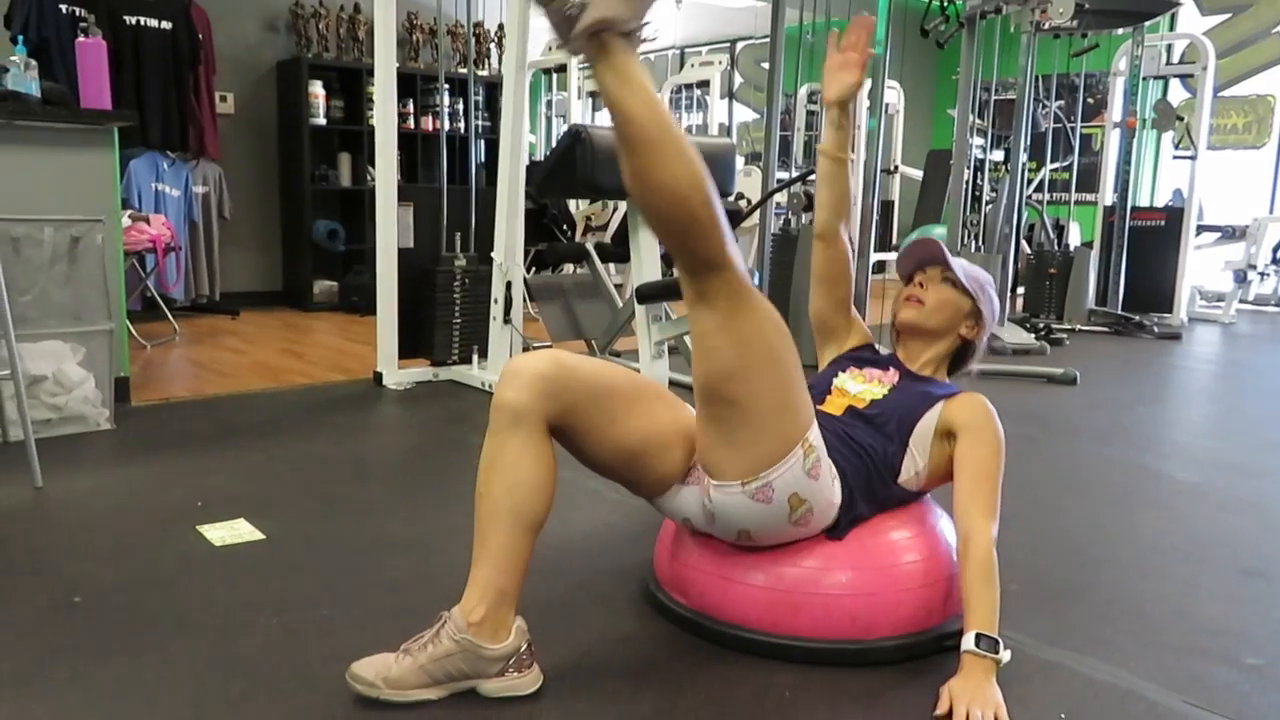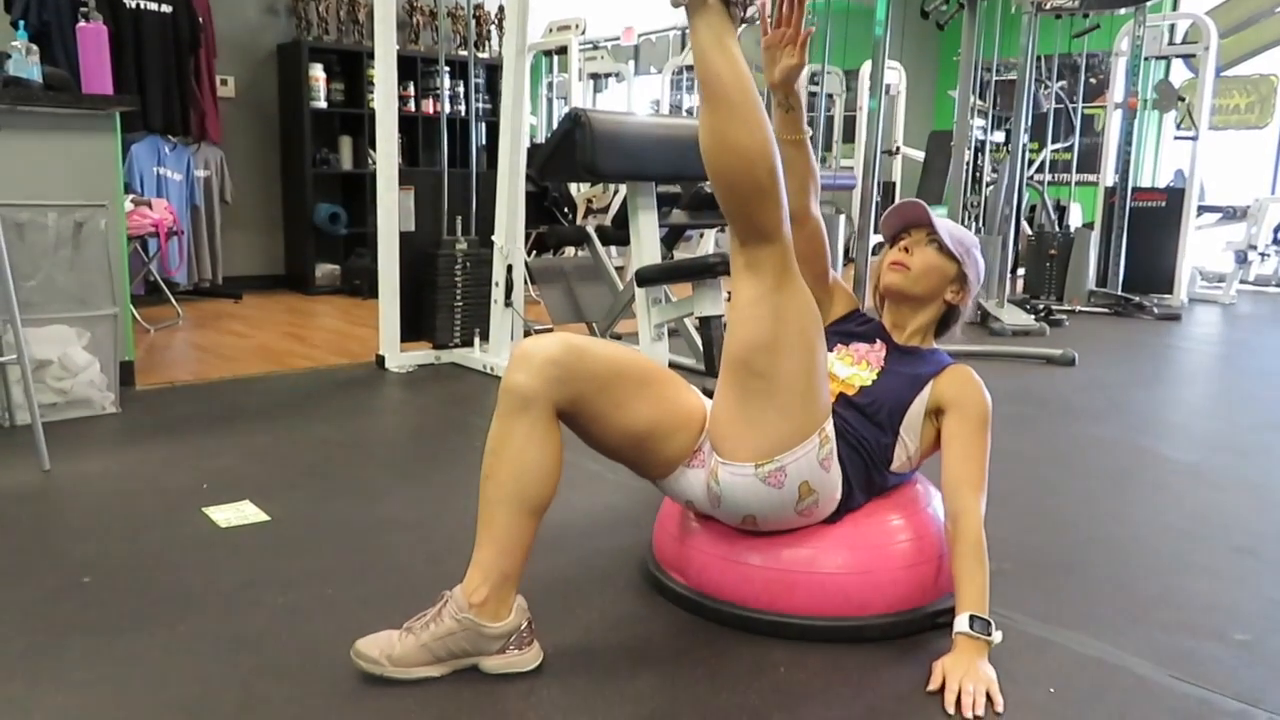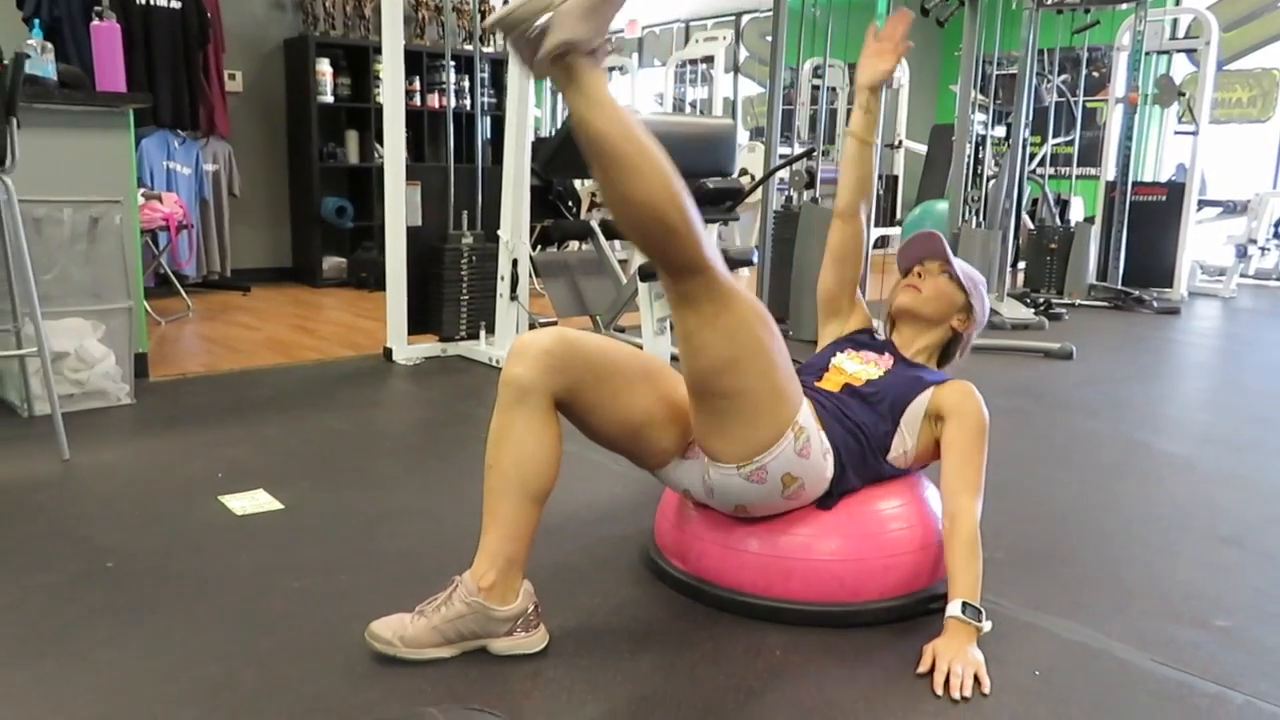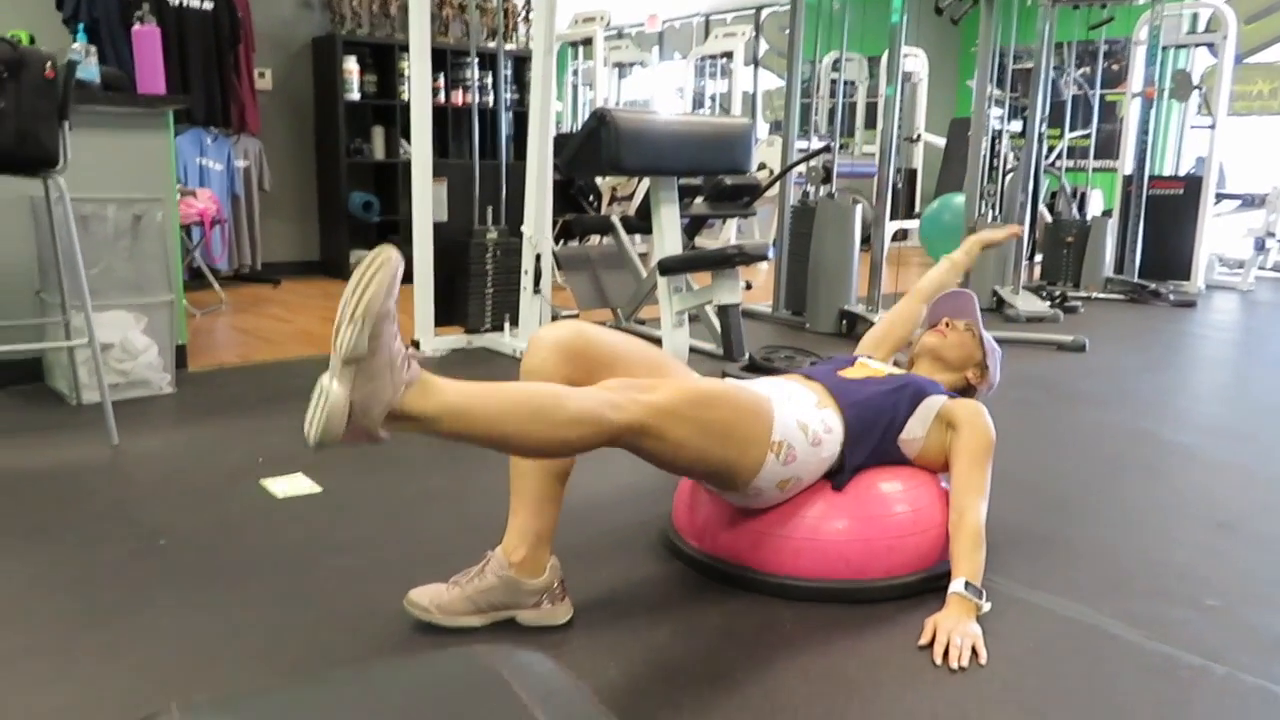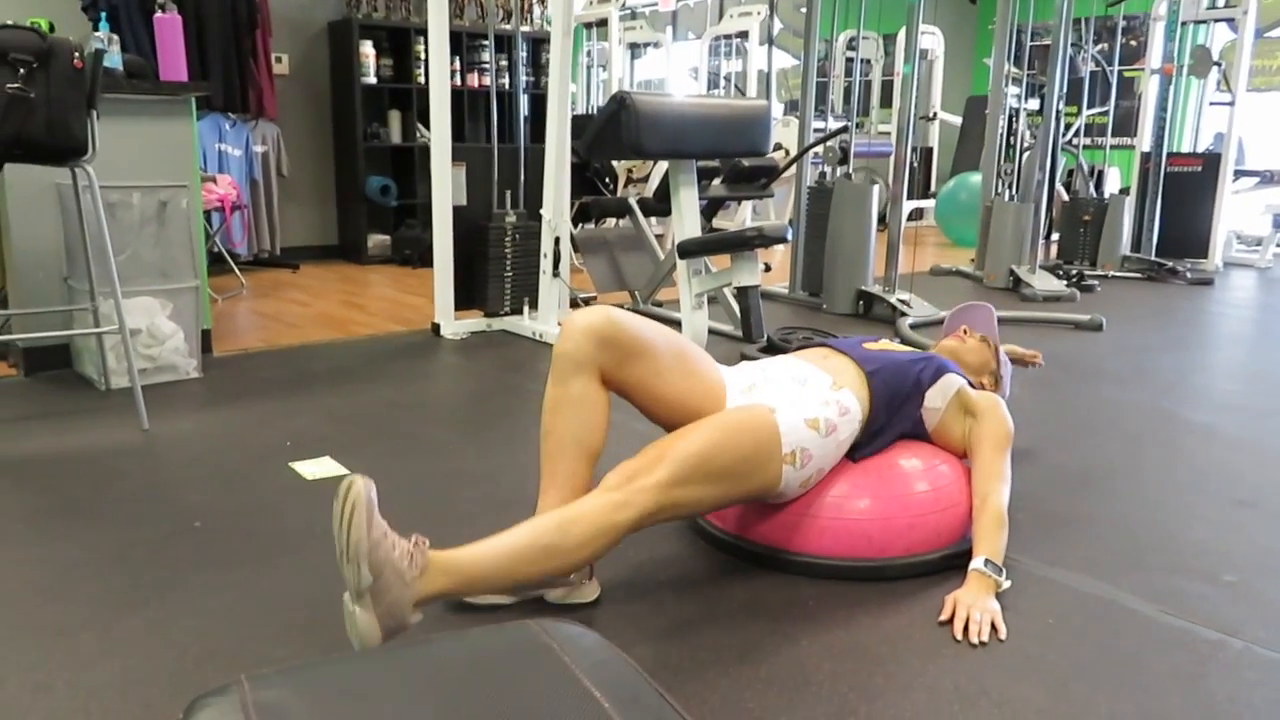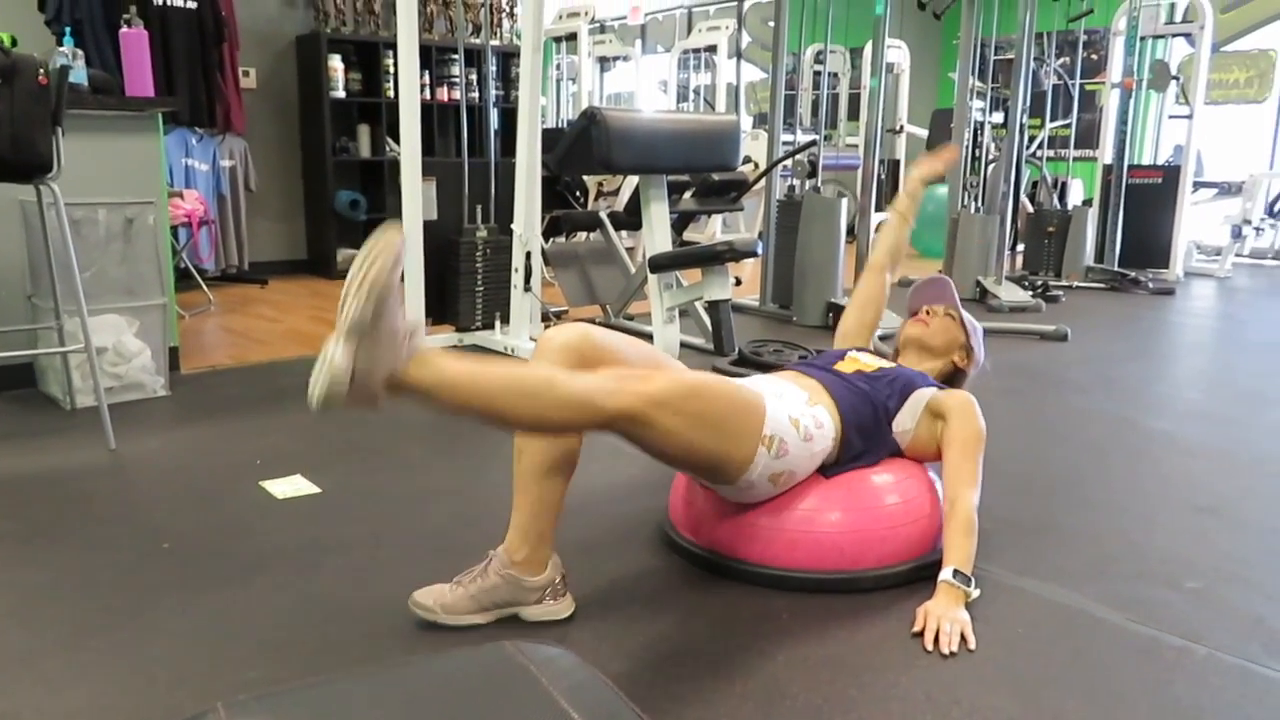
dt=0.5s
person 1, frame 1
left shoulder: (964, 414)
right shoulder: (852, 351)
left elbow: (978, 532)
right elbow: (831, 235)
right wrist: (838, 113)
left hip: (786, 489)
right hip: (720, 479)
left knee: (708, 260)
right knee: (530, 381)
left ankle: (610, 44)
right ankle: (487, 637)
person 1, frame 2
left shoulder: (953, 386)
right shoulder: (841, 315)
left elbow: (965, 513)
right elbow: (805, 212)
left wrist: (972, 644)
right wrist: (786, 95)
left hip: (785, 478)
right hip: (718, 458)
left knee: (761, 235)
right knee: (539, 365)
right ankle: (489, 615)
person 1, frame 3
left shoulder: (953, 400)
right shoulder: (851, 337)
left elbow: (963, 511)
right elbow: (847, 218)
left wrist: (961, 627)
right wrist: (866, 96)
left hip: (784, 458)
right hip: (713, 449)
left knee: (688, 259)
right knee: (537, 356)
left ankle: (576, 64)
right ankle: (496, 600)
person 1, frame 4
left shoulder: (960, 415)
right shoulder: (876, 370)
left elbow: (971, 508)
right elbow: (914, 301)
left wrist: (962, 599)
right wrist: (966, 253)
left hip: (795, 432)
right hip: (738, 407)
left knee: (615, 407)
right knee: (560, 344)
left ankle: (398, 391)
right ankle: (524, 572)
person 1, frame 5
left shoulder: (978, 406)
right shoulder: (912, 363)
left elbow: (992, 492)
left wrist: (983, 577)
right wrist: (985, 339)
left hip: (814, 414)
right hip: (751, 382)
left knee: (632, 491)
right knee: (589, 332)
left ankle: (417, 579)
right ankle: (551, 537)
person 1, frame 6
left shoulder: (950, 406)
right shoulder: (858, 359)
left elbow: (963, 500)
right elbow: (876, 271)
left wrist: (952, 588)
right wrist: (911, 189)
left hip: (788, 427)
right hip: (727, 406)
left knee: (615, 395)
right knee: (566, 345)
left ankle: (400, 363)
right ankle: (527, 571)
